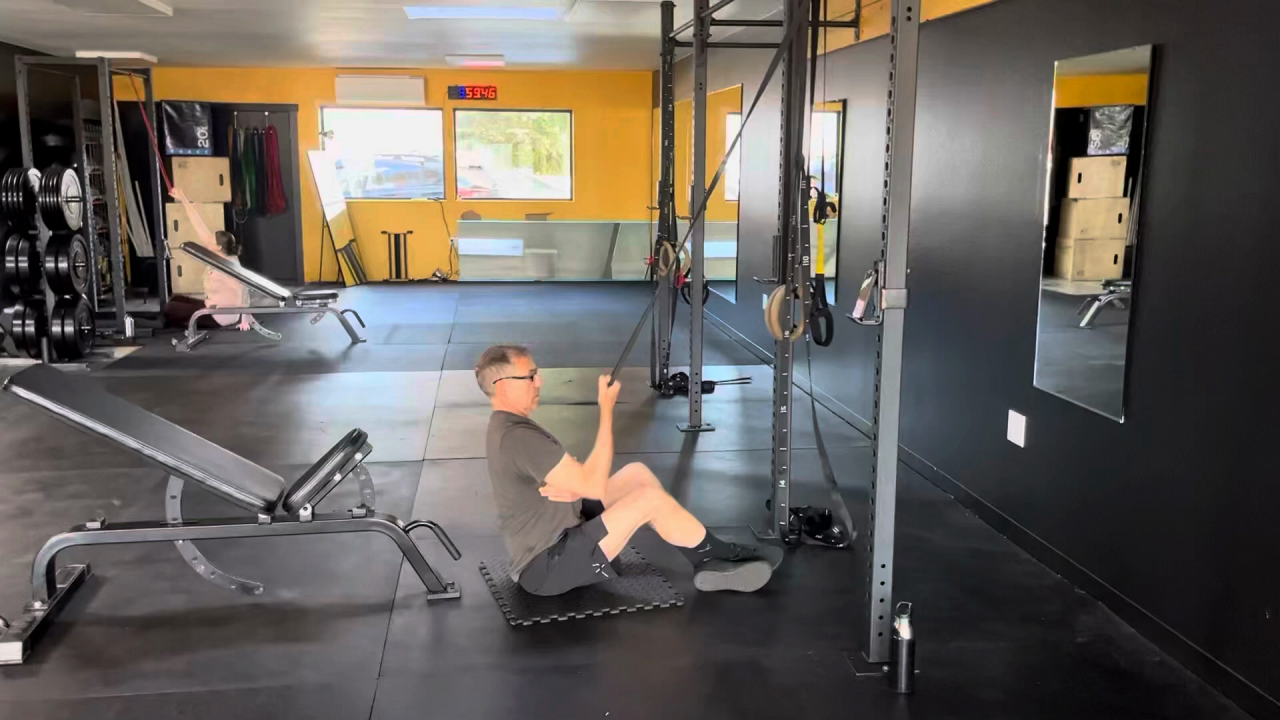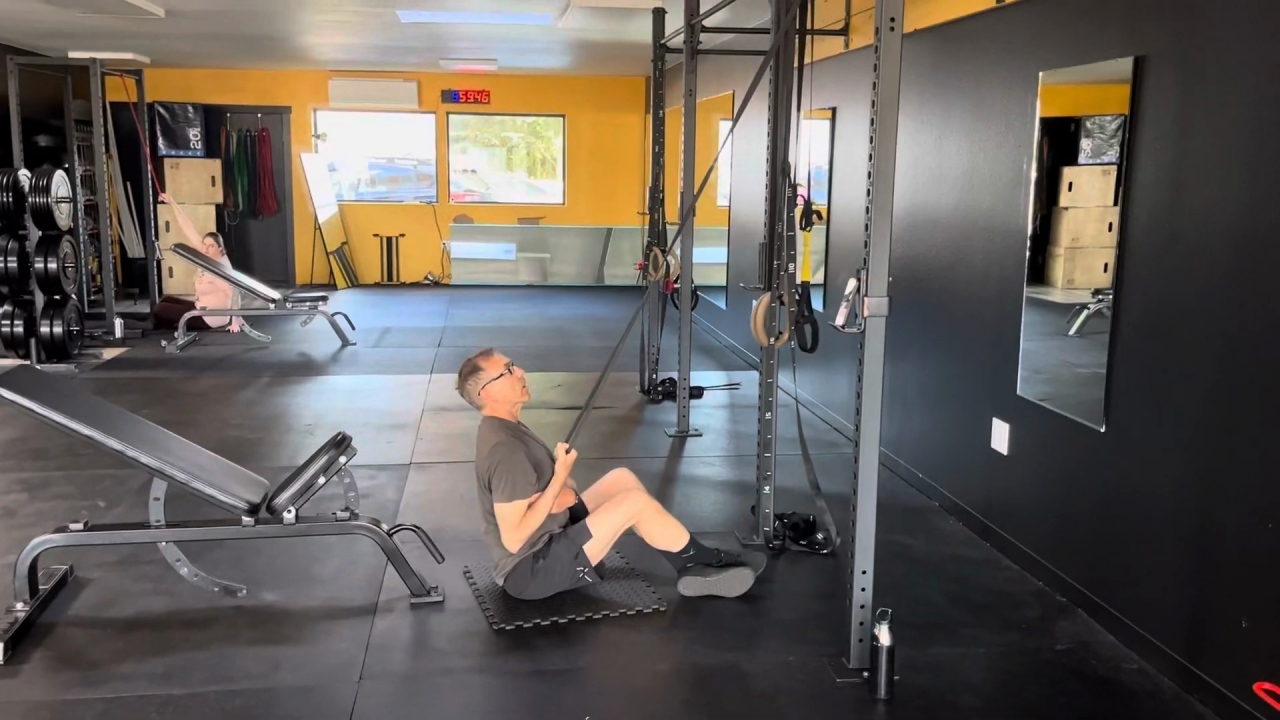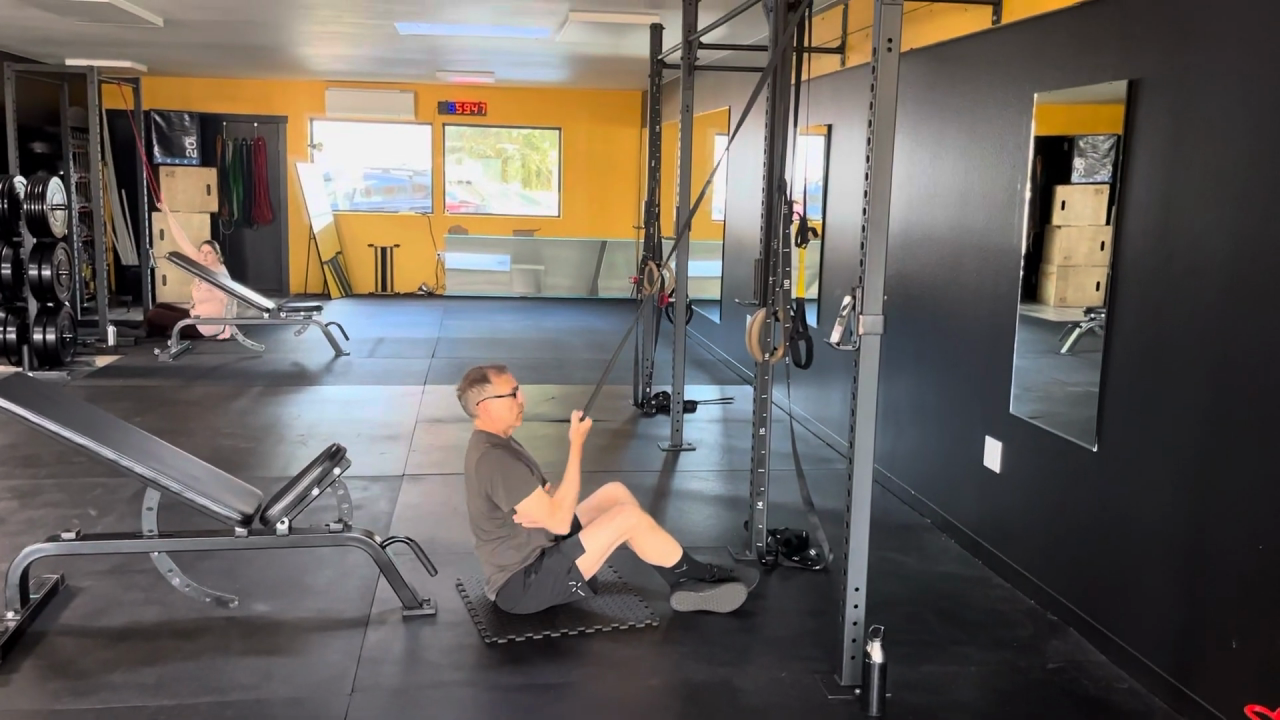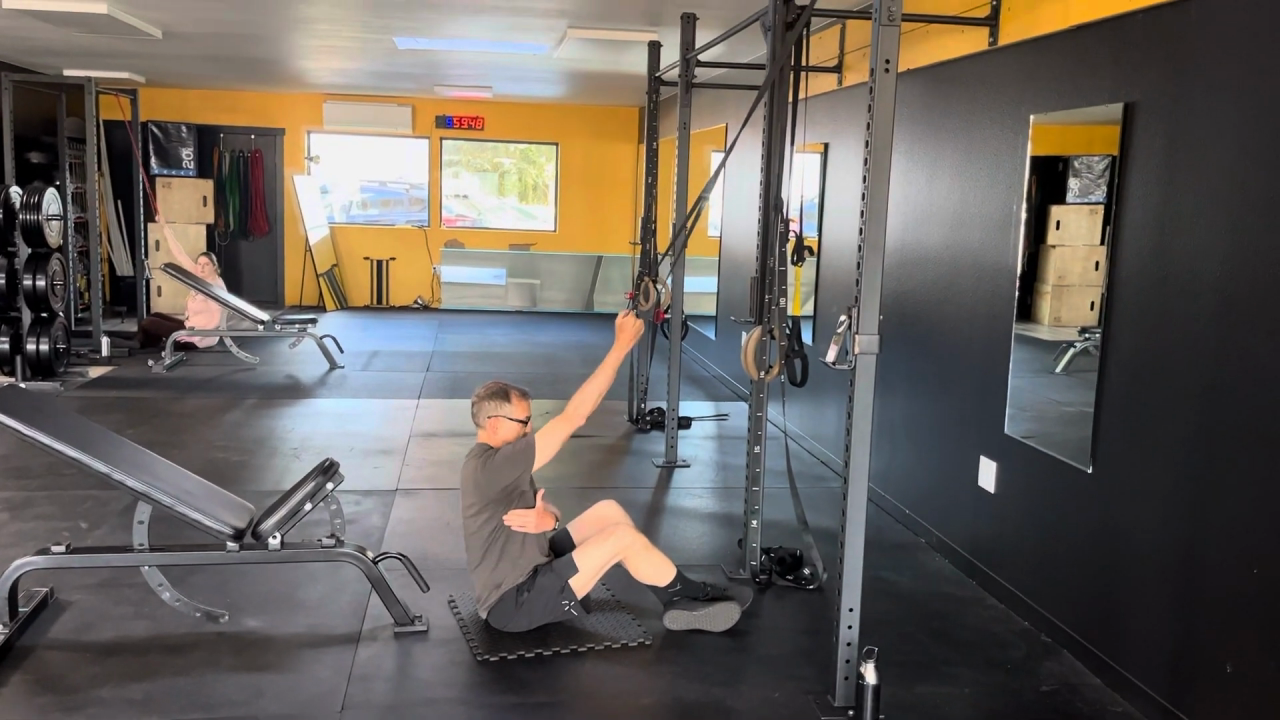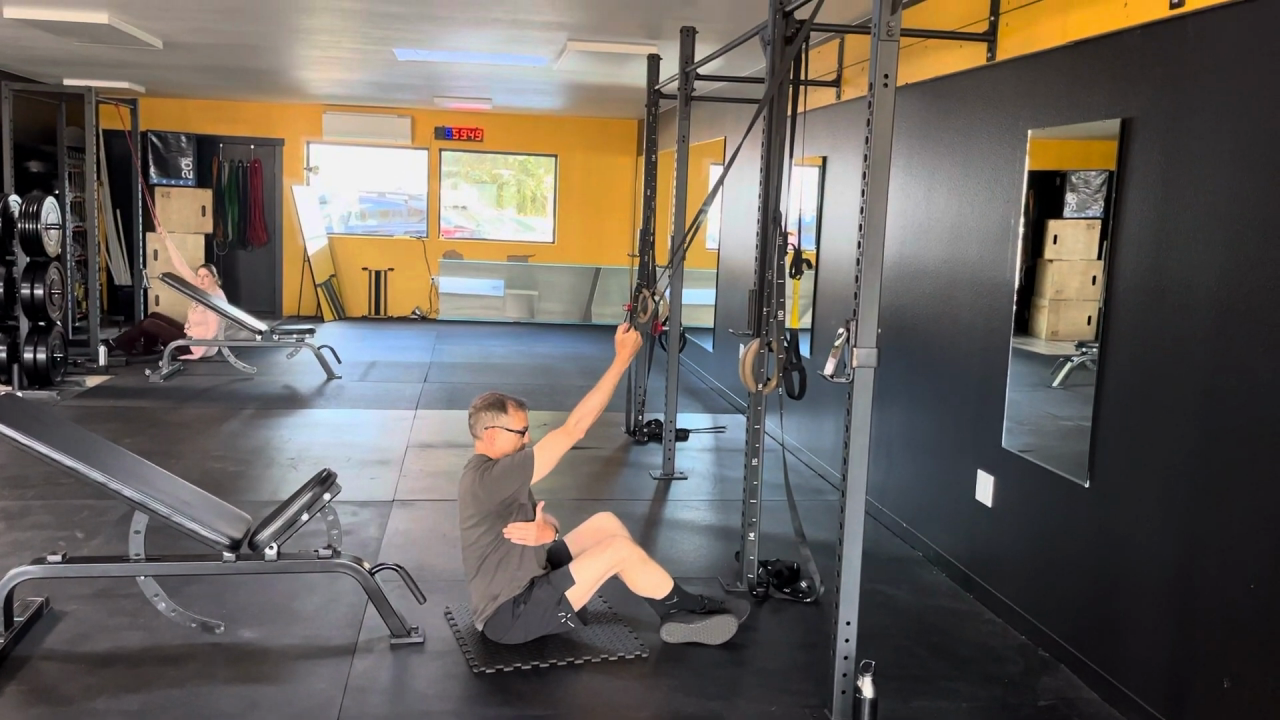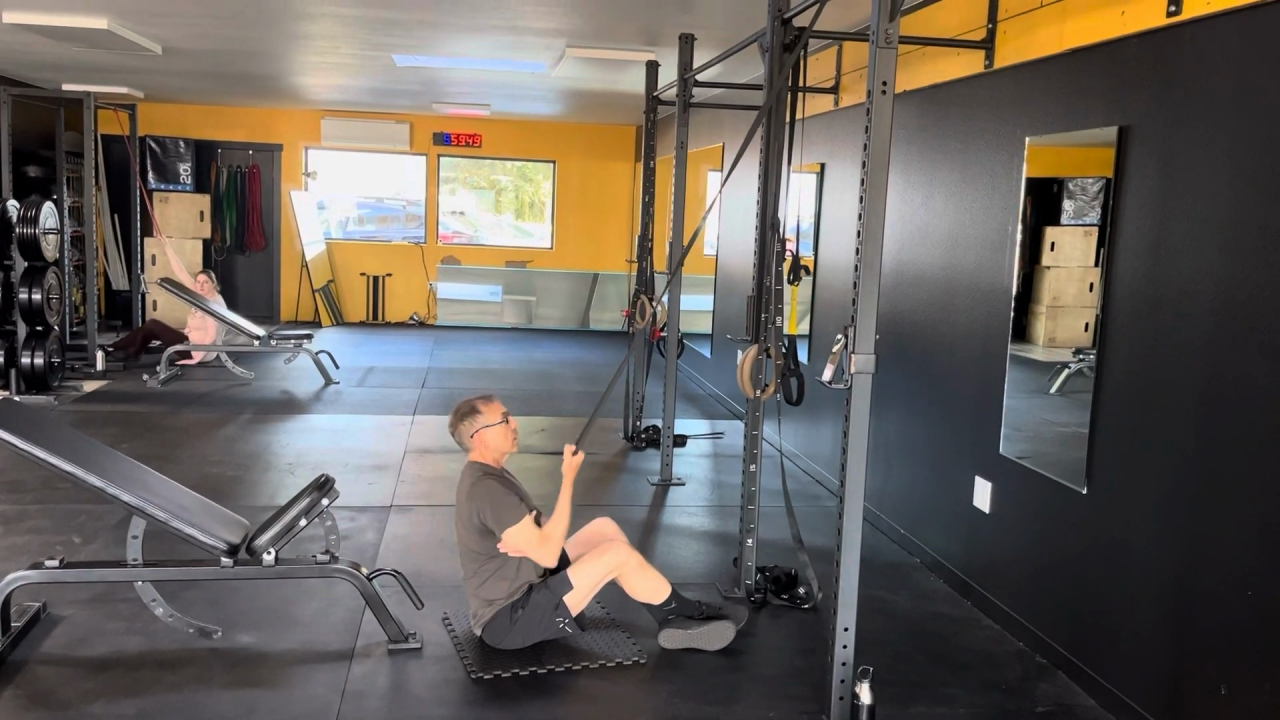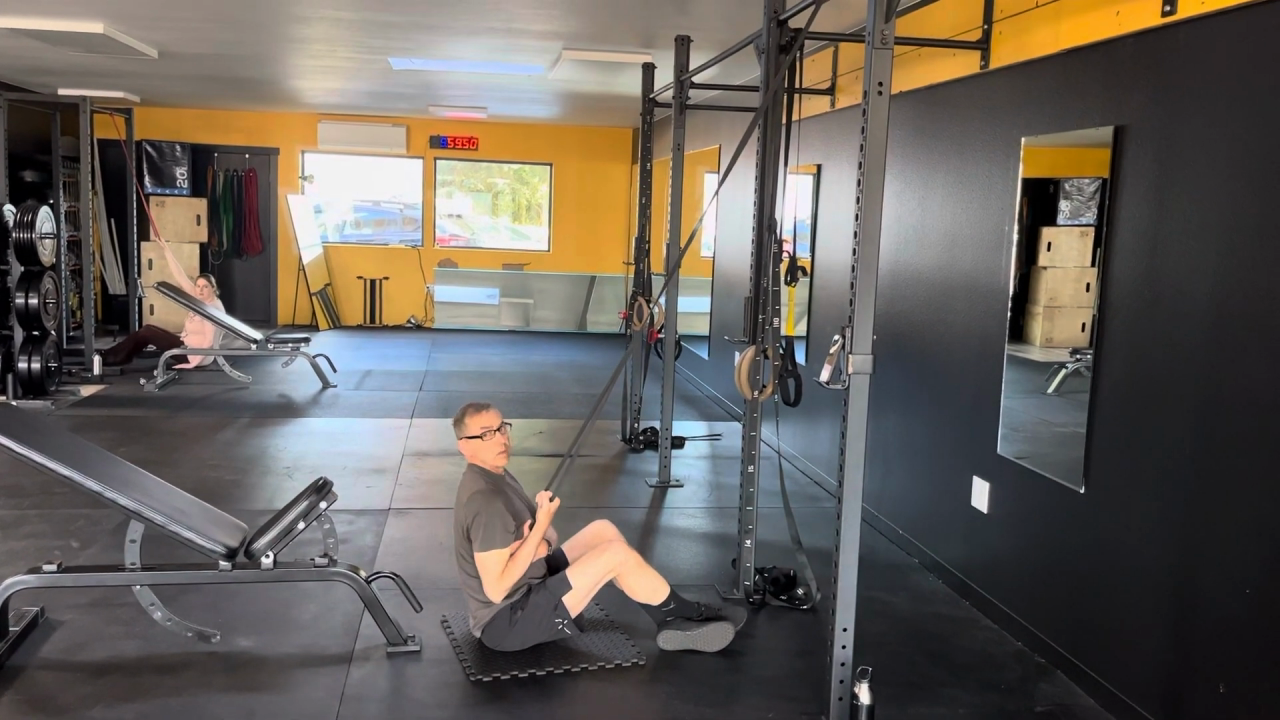
dt=0.7s
person 1, frame 1
left shoulder: (511, 426)
right shoulder: (516, 438)
left elbow: (569, 477)
right elbow: (598, 487)
left wrist: (575, 485)
right wrist: (605, 409)
left hip: (555, 538)
right hip: (546, 566)
left knee: (636, 473)
right knee: (650, 498)
left ankle: (713, 560)
right ankle: (725, 556)
person 1, frame 2
left shoulder: (508, 428)
right shoulder: (504, 448)
left elbow: (552, 484)
right elbow: (512, 539)
left wrist: (567, 494)
right wrist: (559, 480)
left hip: (544, 543)
right hip: (530, 571)
left knee: (621, 478)
right knee: (635, 502)
left ankle: (697, 566)
right ankle: (709, 560)
person 1, frame 3
left shoulder: (498, 444)
right shoulder: (493, 460)
left elbow: (542, 492)
right elbow: (561, 523)
left wrist: (552, 508)
right wrist: (576, 445)
left hip: (533, 554)
right hip: (522, 584)
left knee: (615, 493)
right knee: (629, 516)
left ankle: (689, 582)
right ankle: (703, 576)
person 1, frame 4
left shoulder: (493, 460)
right shoulder: (494, 465)
left elbow: (549, 510)
right elbow: (574, 417)
left wrist: (548, 520)
right wrist: (622, 344)
left hip: (527, 574)
right hip: (514, 604)
left knee: (608, 511)
right knee: (622, 536)
left ankle: (683, 599)
right ankle: (696, 595)
person 1, frame 5
left shoulder: (489, 472)
right shoulder: (492, 478)
left elbow: (540, 516)
right elbow: (573, 430)
left wrist: (548, 531)
right wrist: (622, 358)
left hip: (522, 585)
right hip: (510, 615)
left knee: (604, 523)
right knee: (619, 548)
left ankle: (680, 611)
right ankle: (694, 608)
person 1, frame 6
left shoulder: (488, 474)
right shoulder: (486, 489)
left elbow: (542, 536)
right elbow: (550, 555)
left wrist: (539, 538)
right wrist: (568, 479)
left hip: (520, 591)
right hip: (508, 620)
left knee: (603, 528)
right knee: (617, 553)
left ankle: (675, 619)
right ankle: (695, 614)
person 1, frame 7
left shoulder: (497, 477)
right shoulder: (484, 500)
left elbow: (549, 536)
right elbow: (496, 588)
left wrist: (541, 545)
right wrist: (540, 527)
left hip: (525, 590)
right hip: (506, 623)
left knee: (602, 531)
right knee: (616, 553)
left ankle: (674, 621)
right ankle: (694, 615)
